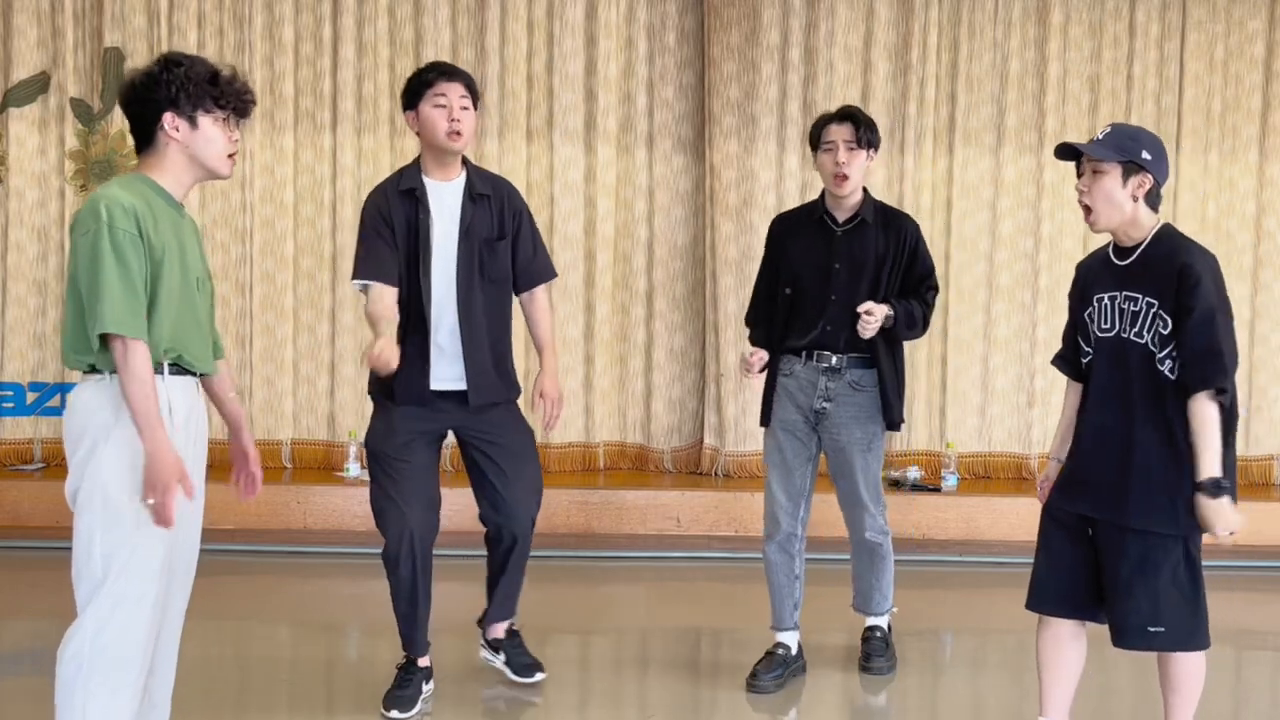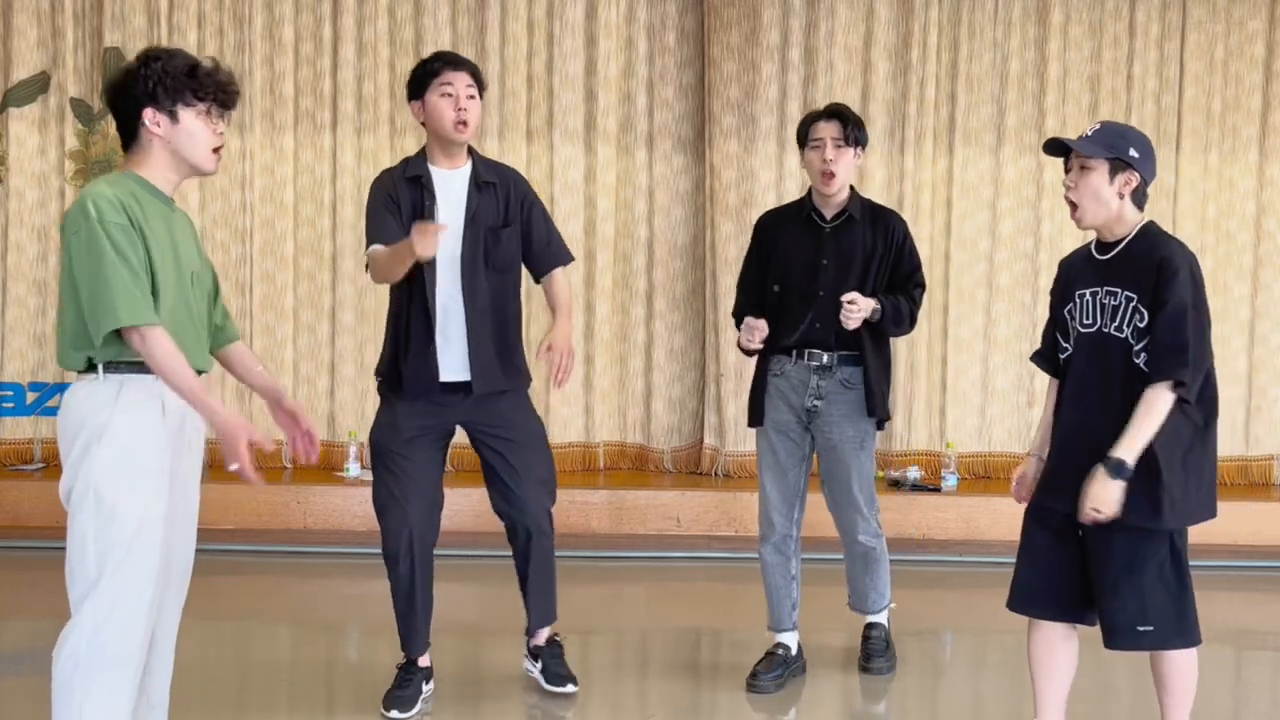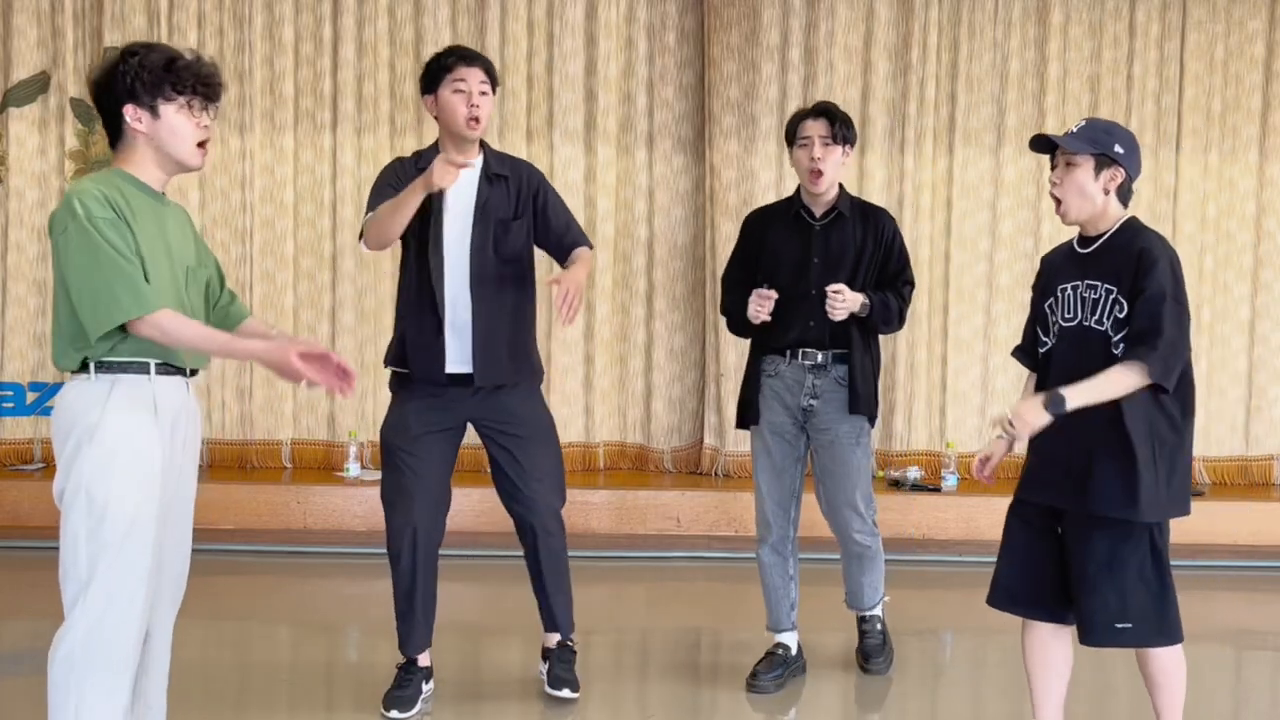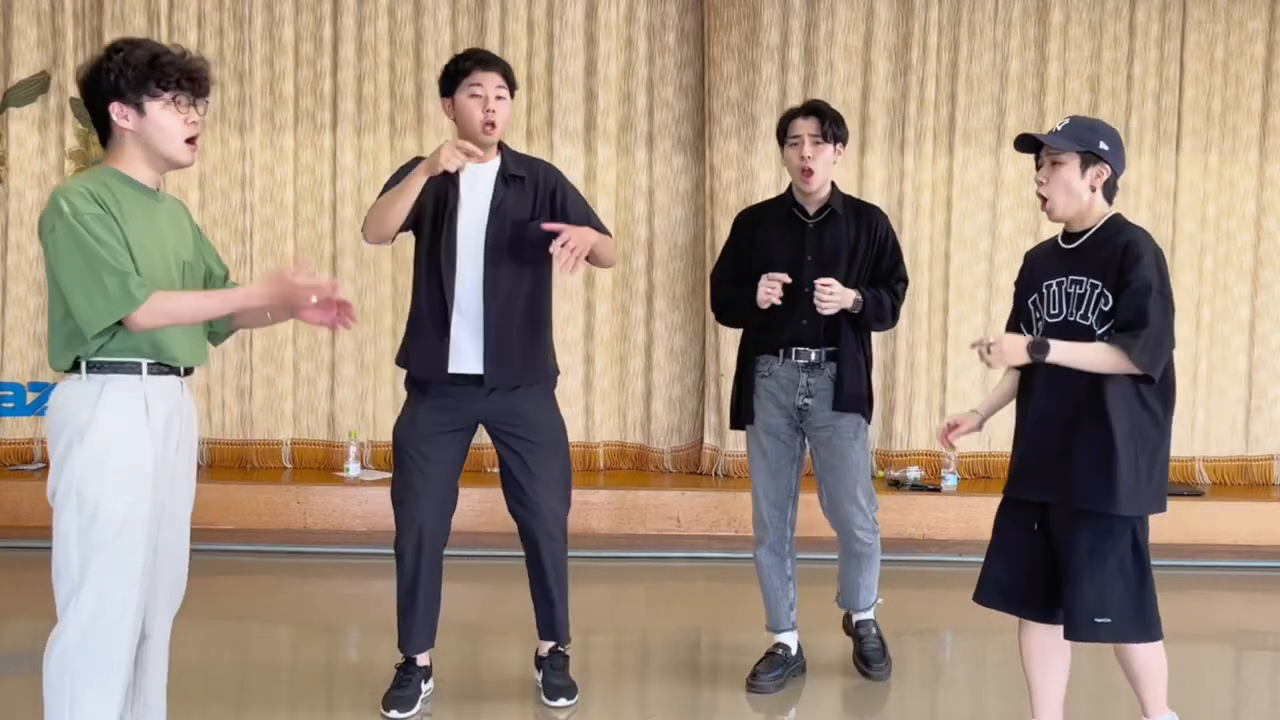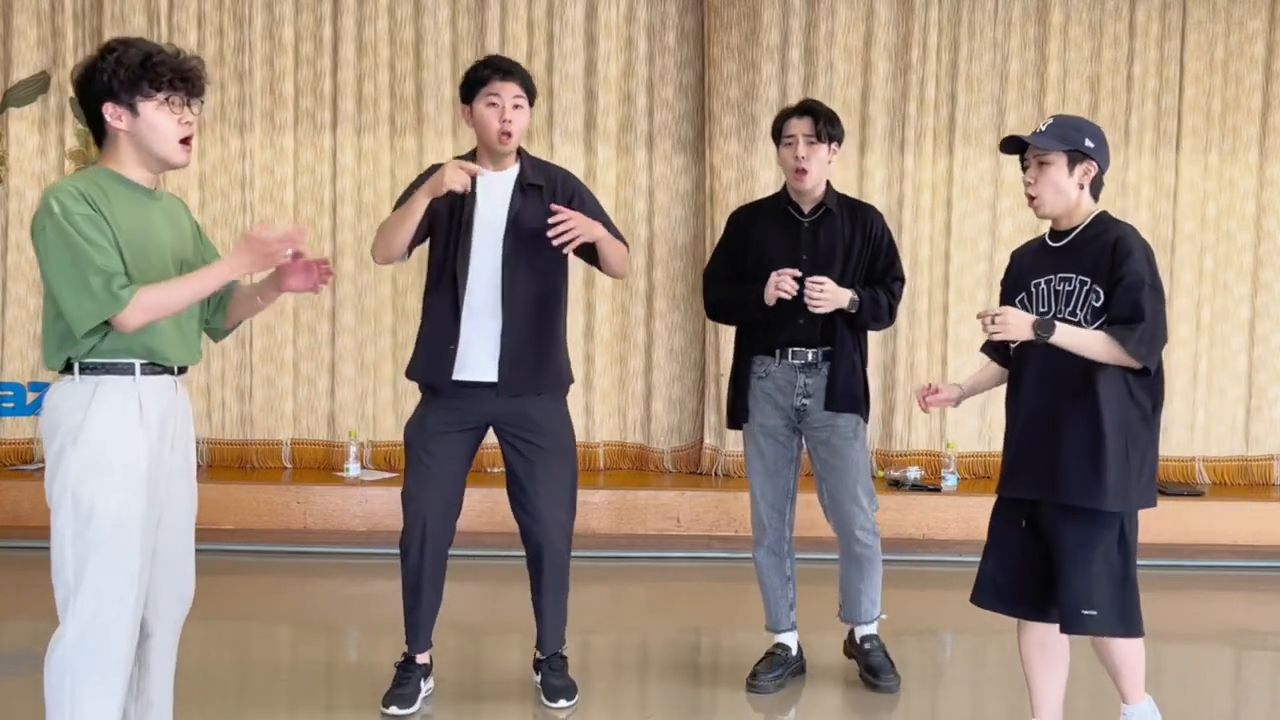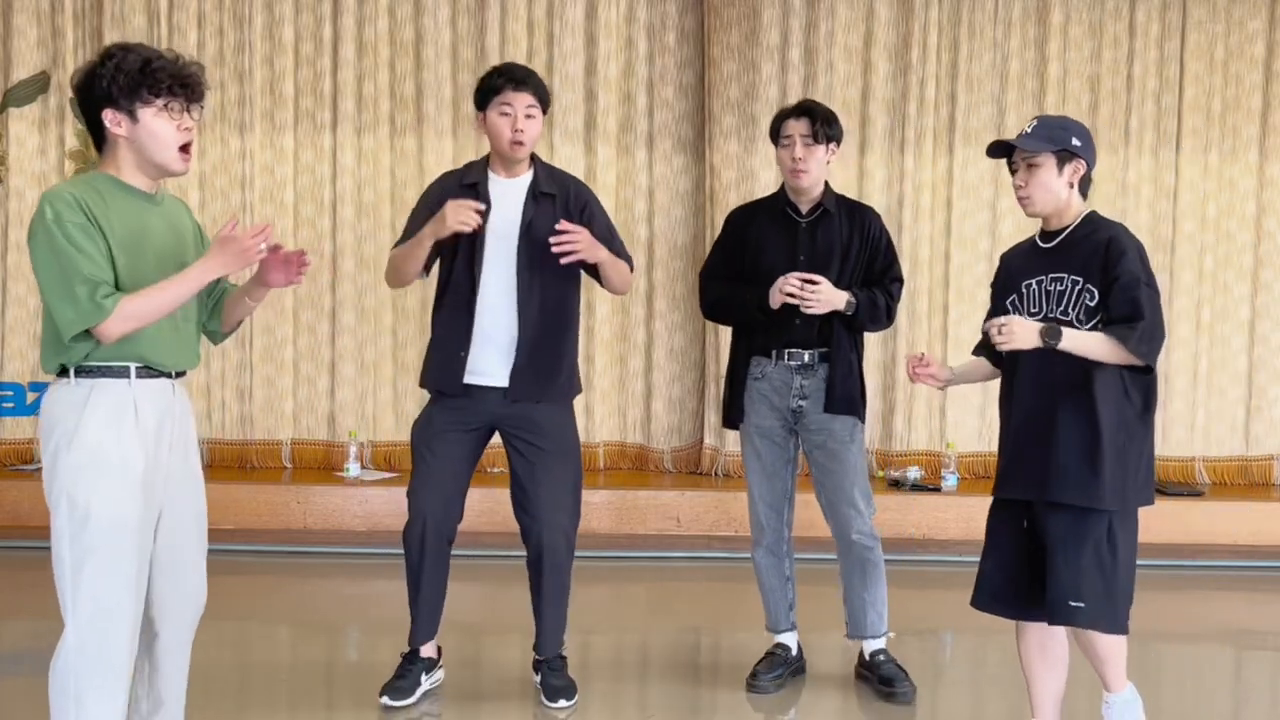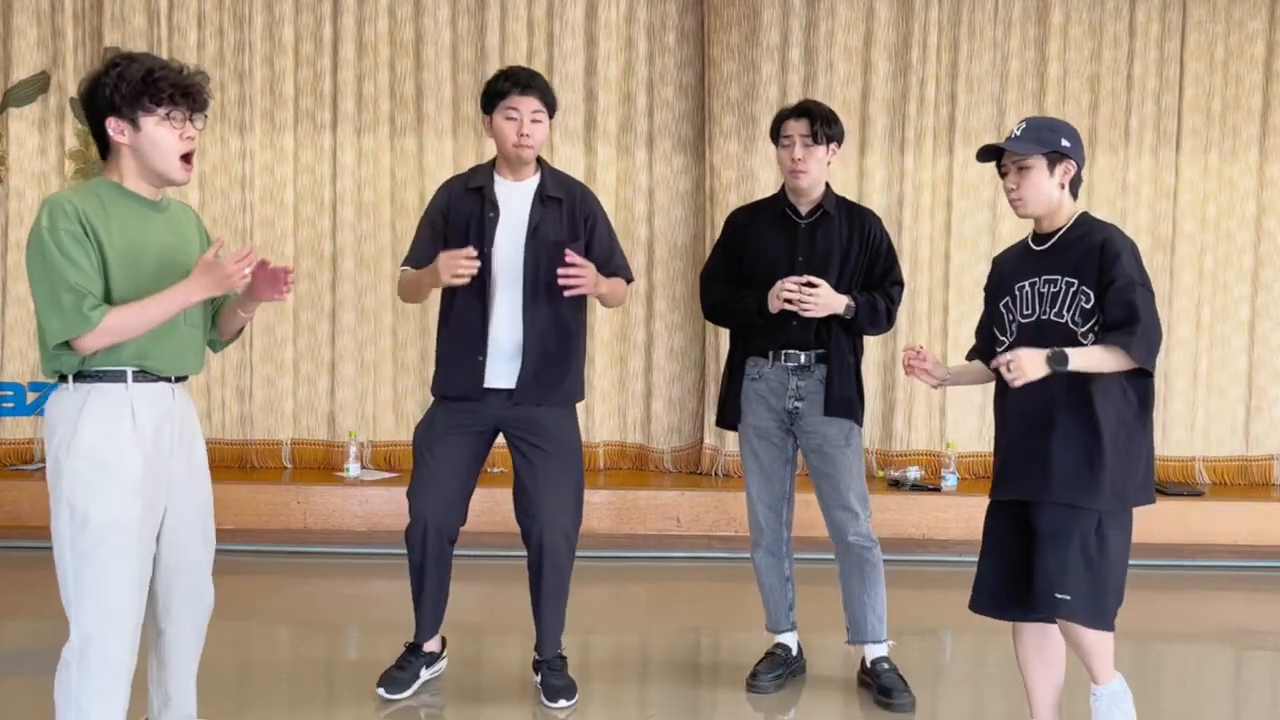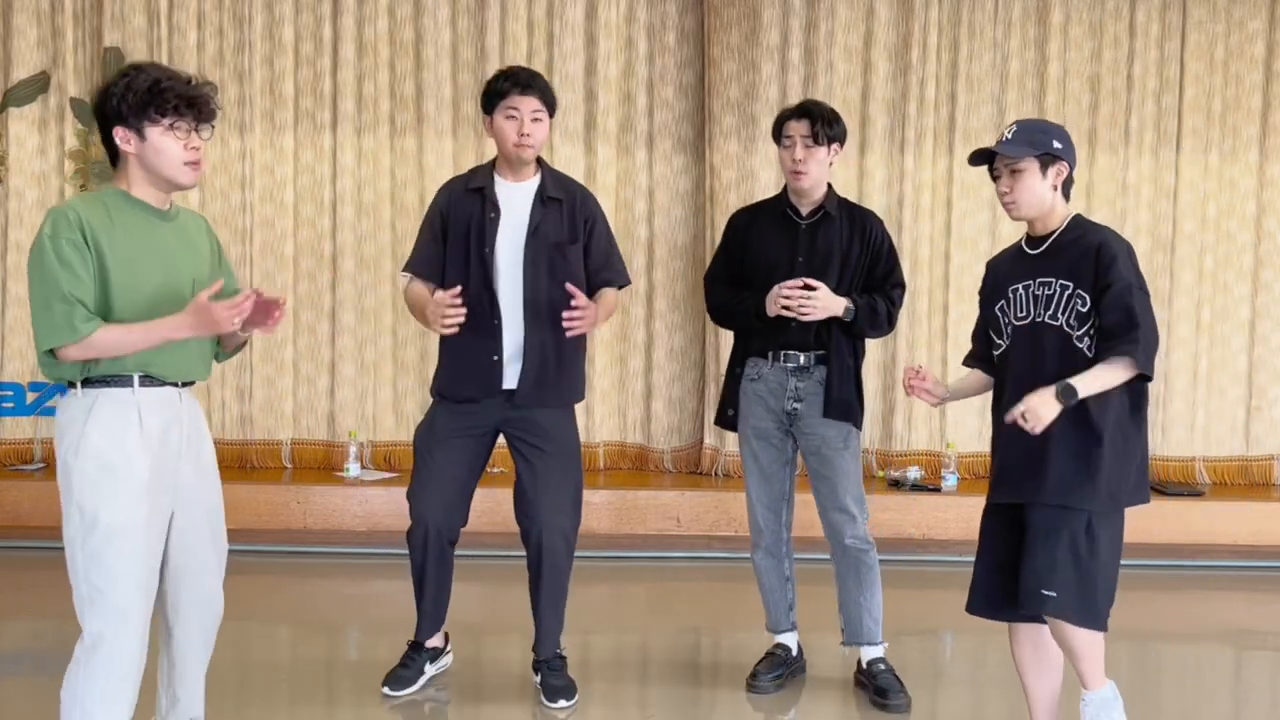
dt=0.1s
person 1, frame 1
left shoulder: (183, 223)
right shoulder: (114, 207)
right elbow: (120, 333)
left wrist: (239, 428)
right wrist: (156, 444)
left hip: (175, 412)
right hip: (126, 413)
left knee: (164, 600)
right knee: (115, 602)
person 1, frame 2
left shoulder: (176, 218)
right shoulder: (102, 205)
left elbow: (217, 328)
right elbow: (137, 327)
left wrist: (279, 401)
right wrist: (219, 414)
left hip: (182, 409)
right hip: (124, 405)
left knee: (161, 597)
right knee: (113, 602)
person 1, frame 3
left shoulder: (173, 216)
right shoulder: (88, 203)
left elbow: (222, 317)
right elbow: (142, 316)
left wrist: (292, 351)
right wrist: (262, 352)
left hip: (173, 407)
right hip: (113, 407)
left knee: (157, 597)
right knee: (107, 604)
person 1, frame 4
left shoulder: (174, 212)
right shoulder: (76, 202)
left elbow: (222, 315)
right elbow: (138, 309)
left wrist: (290, 308)
right wrist: (261, 291)
left hip: (169, 406)
right hip: (107, 407)
left knee: (157, 596)
right knee: (102, 604)
person 1, frame 5
left shoulder: (173, 210)
right shoulder: (71, 202)
left elbow: (218, 316)
right elbow: (125, 310)
left wrist: (274, 286)
right wrist: (231, 264)
left hip: (169, 406)
right hip: (102, 407)
left knee: (166, 595)
right knee: (102, 607)
person 1, frame 6
left shoulder: (176, 213)
right shoulder: (67, 207)
left elbow: (215, 320)
right elbow: (107, 320)
left wrist: (260, 282)
right wrist: (211, 265)
left hip: (170, 410)
right hip: (99, 412)
left knee: (178, 595)
right knee: (102, 609)
person 1, frame 7
left shoulder: (185, 221)
right shoulder: (69, 214)
left elbow: (214, 329)
right elbow: (85, 331)
left wrist: (249, 296)
right wrist: (193, 287)
left hip: (175, 413)
right hip: (101, 416)
left knee: (189, 595)
right knee: (108, 611)
person 1, frame 8
left shoulder: (197, 230)
right shoulder: (73, 223)
left elbow: (216, 344)
right elbow: (71, 341)
left wrist: (247, 320)
right wrist: (184, 322)
left hip: (185, 418)
right hip: (111, 422)
left knee: (198, 599)
right knee: (117, 612)
person 2, frame 1
left shoulder: (500, 197)
right shoulder: (388, 200)
left elbow: (533, 286)
right elbow: (378, 287)
left wrist: (551, 368)
right wrist: (382, 342)
left hip: (488, 390)
right hip: (407, 396)
left knee: (517, 517)
right knee: (407, 530)
left ankle: (499, 628)
right ankle: (416, 662)
person 2, frame 2
left shoulder: (508, 186)
right shoulder: (393, 186)
left elbow: (551, 266)
right elbow: (379, 262)
left wrist: (562, 327)
right wrist: (411, 246)
left hip: (497, 381)
right hip: (413, 388)
left knee: (532, 510)
right knee: (407, 527)
left ankle: (542, 639)
right ankle: (416, 661)
person 2, frame 3
left shoulder: (522, 180)
right shoulder: (409, 174)
left elbow: (580, 254)
right elbow: (374, 237)
left wrist: (577, 276)
right wrist: (425, 184)
left hip: (507, 378)
right hip: (425, 382)
left knee: (540, 511)
right knee: (412, 523)
left ankle: (558, 641)
right ankle: (416, 662)
person 2, frame 4
left shoulder: (540, 179)
right shoulder: (422, 175)
left elbow: (610, 252)
right elbow: (373, 231)
left wrist: (586, 238)
right wrist: (428, 168)
left hip: (521, 379)
right hip: (438, 382)
left knee: (545, 516)
right knee: (419, 522)
left ankle: (553, 649)
right ankle: (416, 660)
person 2, frame 5
left shoulder: (558, 187)
right shoulder: (439, 182)
left elbow: (622, 265)
right elbow: (382, 252)
left wrist: (595, 237)
right wrist: (430, 191)
left hip: (533, 386)
right hip: (449, 385)
left knee: (548, 523)
right knee: (424, 520)
left ankle: (551, 655)
right ankle: (417, 660)
person 2, frame 6
left shoulder: (570, 195)
right shoulder: (449, 192)
left elbow: (623, 282)
right elbow: (397, 274)
left wrist: (598, 252)
right wrist: (435, 229)
left hip: (540, 391)
right hip: (459, 388)
left knee: (550, 526)
right knee: (427, 517)
left ankle: (550, 656)
right ankle: (423, 652)
person 2, frame 7
left shoulder: (576, 201)
right shoulder: (456, 197)
left elbow: (620, 287)
right elbow: (407, 285)
left wrist: (596, 285)
right wrist: (433, 276)
left hip: (545, 393)
right hip: (464, 389)
left knee: (553, 527)
right knee: (429, 516)
left ankle: (549, 655)
right ankle: (426, 645)
person 2, frame 8
left shoulder: (575, 202)
right shoulder: (457, 198)
left elbow: (612, 291)
right elbow: (415, 287)
left wrist: (595, 311)
right wrist: (429, 308)
left hip: (544, 395)
right hip: (464, 390)
left knee: (552, 527)
right knee: (430, 518)
left ankle: (549, 656)
right ankle: (429, 641)
person 3, frame 1
left shoulder: (1189, 266)
right shoulder: (1091, 272)
left elbow: (1208, 382)
left wrist: (1211, 481)
right wrist: (1057, 454)
left hip: (1159, 478)
right hip: (1090, 474)
left knee: (1168, 618)
right knee: (1059, 600)
person 3, frame 2
left shoulder: (1169, 262)
right shoulder: (1074, 269)
left elbow: (1172, 377)
left wrist: (1117, 465)
right wrist: (1037, 455)
left hip: (1143, 476)
right hip: (1069, 472)
left knee: (1156, 617)
right knee: (1046, 603)
person 3, frame 3
left shoulder: (1148, 255)
right shoulder: (1054, 264)
left elbow: (1151, 364)
left wrist: (1056, 402)
right wrist: (1007, 434)
left hip: (1125, 470)
right hip: (1053, 468)
left knee: (1138, 610)
right knee: (1041, 601)
person 3, frame 4
left shoulder: (1134, 250)
right shoulder: (1039, 260)
left elbow: (1140, 353)
left wrist: (1040, 349)
right wrist: (979, 414)
left hip: (1108, 463)
right hip: (1040, 464)
left knee: (1116, 606)
right knee: (1033, 601)
person 3, frame 5
left shoulder: (1122, 247)
right shoulder: (1025, 260)
left elbow: (1139, 345)
left wrist: (1043, 328)
right wrist: (958, 391)
left hip: (1098, 462)
right hip: (1030, 460)
left knee: (1098, 600)
right knee: (1030, 599)
person 3, frame 6
left shoulder: (1114, 247)
right shoulder: (1016, 262)
left elbow: (1140, 343)
left wrist: (1048, 333)
right wrist: (948, 374)
left hip: (1094, 460)
right hip: (1026, 461)
left knee: (1084, 593)
right knee: (1027, 601)
person 3, frame 7
left shoulder: (1108, 249)
right shoulder: (1008, 265)
left elbow: (1137, 347)
left wrist: (1052, 359)
right wrist: (943, 373)
left hip: (1091, 461)
right hip: (1021, 462)
left knee: (1072, 594)
right knee: (1022, 601)
person 3, frame 8
left shoulder: (1104, 251)
right shoulder: (1002, 269)
left elbow: (1136, 354)
left wrist: (1062, 393)
right wrist: (942, 390)
left hip: (1086, 463)
right hip: (1017, 465)
left knee: (1058, 592)
right knee: (1019, 601)
person 4, frame 1
left shoulder: (898, 230)
right shoulder: (787, 228)
left elbow: (923, 305)
right elbow: (765, 302)
left wrist: (888, 315)
right wrist: (759, 347)
left hip: (858, 385)
right hip: (793, 381)
left knee: (866, 517)
right knee: (783, 520)
left ankle: (876, 625)
right ankle: (786, 642)
person 4, frame 2
left shoulder: (885, 227)
right shoulder: (774, 226)
left elbow: (910, 302)
right elbow: (749, 296)
left wrist: (873, 308)
right wrist: (750, 327)
left hip: (848, 384)
right hip: (782, 380)
left knee: (858, 517)
right knee: (778, 520)
left ankle: (875, 620)
right ankle: (786, 642)
person 4, frame 3
left shoulder: (874, 224)
right shoulder: (763, 224)
left elbow: (899, 303)
right elbow: (730, 298)
left wrist: (861, 303)
right wrist: (749, 309)
left hip: (842, 382)
right hip: (776, 381)
left knee: (853, 517)
right knee: (775, 521)
left ankle: (869, 614)
right ankle: (785, 642)
person 4, frame 4
left shoulder: (867, 222)
right shoulder: (755, 222)
left elbow: (892, 300)
right elbow: (722, 297)
left wrist: (852, 299)
right wrist: (754, 297)
left hip: (837, 381)
right hip: (769, 381)
left knee: (855, 515)
right knee: (771, 521)
left ankle: (861, 617)
right ankle: (785, 642)
person 4, frame 5
left shoulder: (863, 221)
right shoulder: (749, 221)
left elbow: (889, 300)
right elbow: (714, 298)
left wrist: (847, 298)
right wrist: (761, 295)
left hip: (834, 381)
right hip: (766, 381)
left knee: (857, 517)
right knee: (769, 522)
left ankle: (863, 633)
right ankle: (785, 643)
person 4, frame 6
left shoulder: (861, 222)
right shoulder: (746, 221)
left elbow: (887, 302)
right elbow: (711, 297)
left wrist: (843, 300)
right wrist: (764, 297)
left hip: (830, 382)
right hip: (763, 381)
left knee: (855, 521)
right knee: (768, 523)
left ankle: (873, 649)
right ankle: (785, 643)
person 4, frame 7
left shoulder: (860, 224)
right shoulder: (746, 222)
left elbow: (887, 304)
right elbow: (712, 298)
left wrist: (843, 303)
right wrist: (765, 301)
left hip: (828, 384)
right hip: (761, 381)
left knee: (853, 525)
right knee: (767, 524)
left ankle: (875, 658)
right ankle: (785, 644)
person 4, frame 8
left shoulder: (862, 226)
right shoulder: (748, 223)
left elbow: (888, 307)
right elbow: (717, 299)
left wrist: (841, 306)
right wrist: (763, 304)
left hip: (828, 386)
right hip: (760, 382)
left knee: (849, 527)
right knee: (767, 524)
left ankle: (871, 658)
right ankle: (785, 643)
